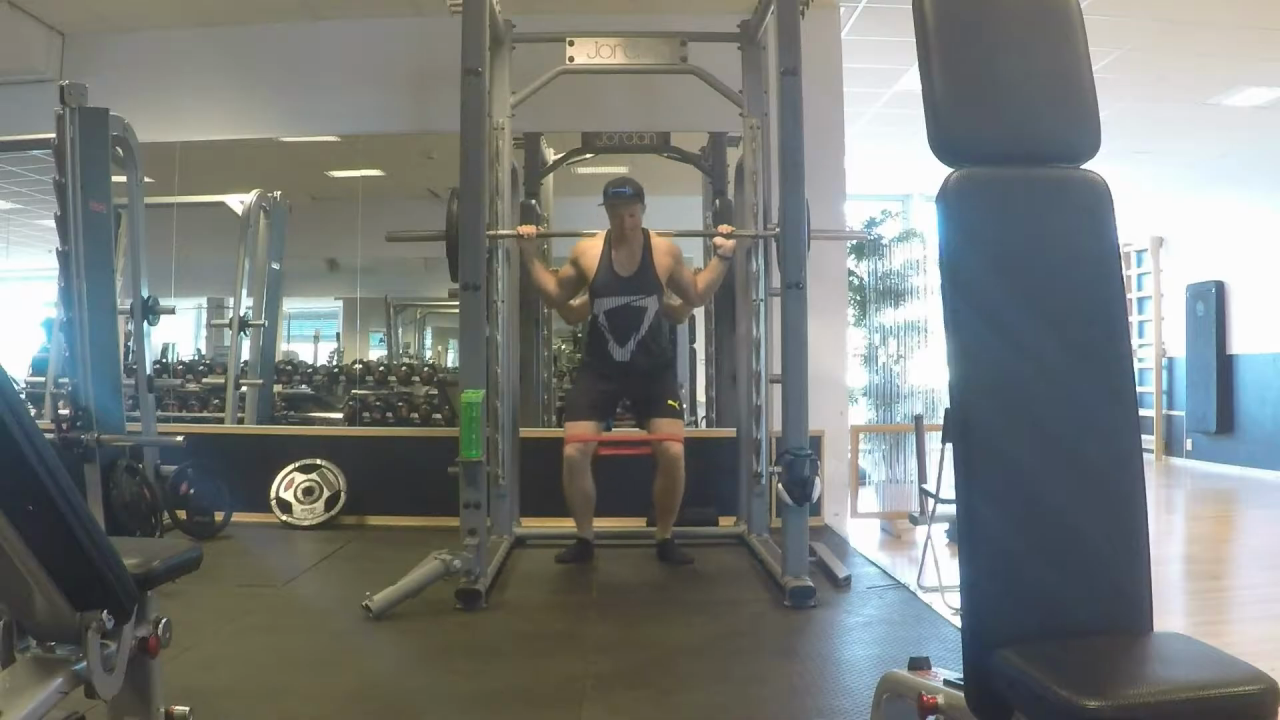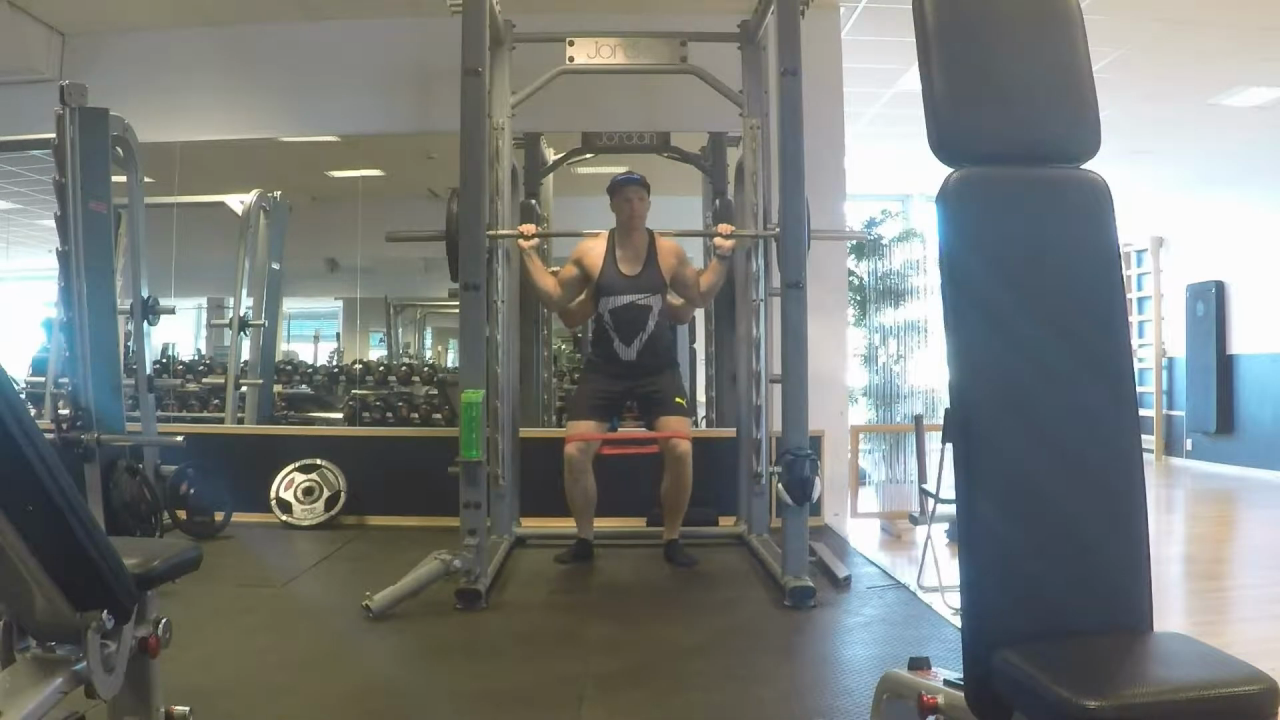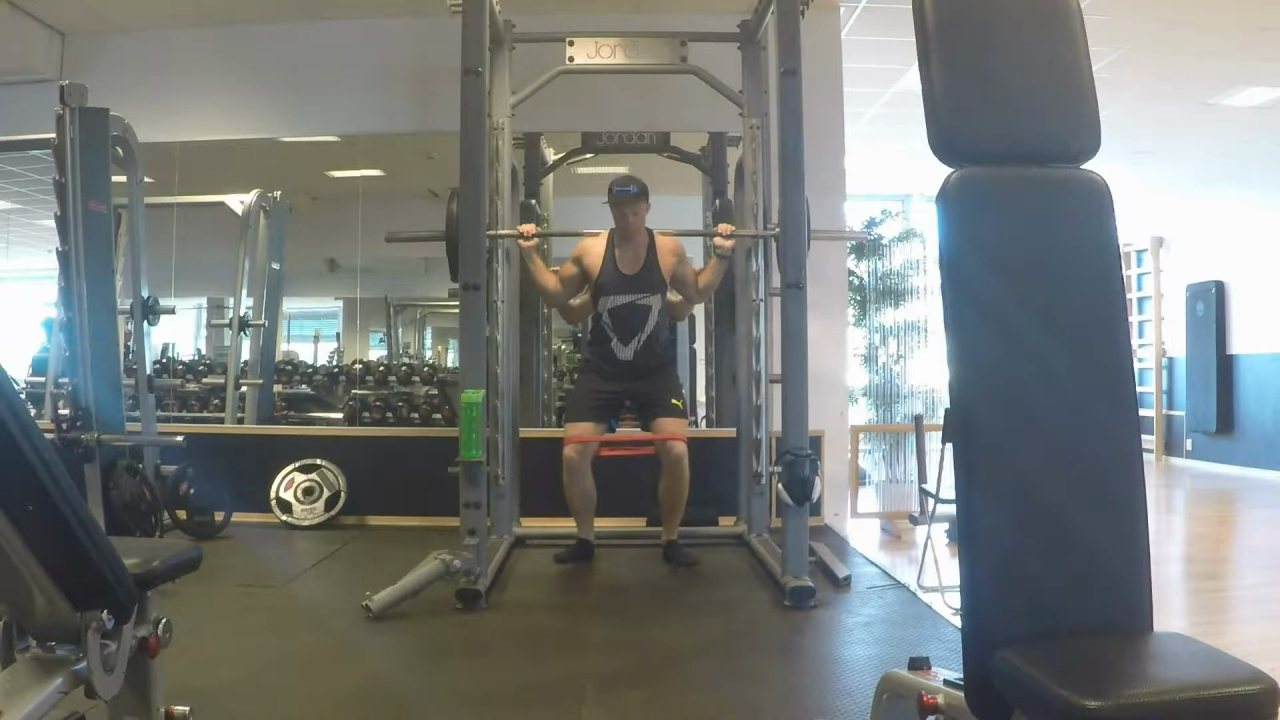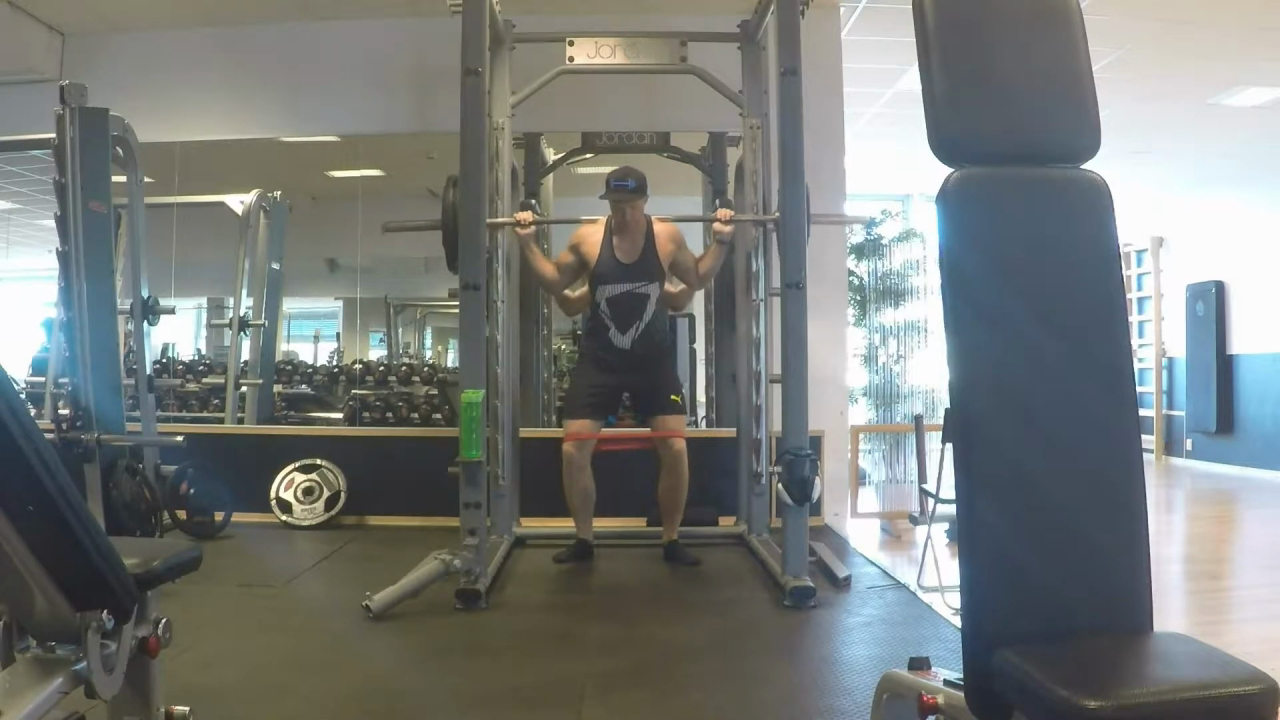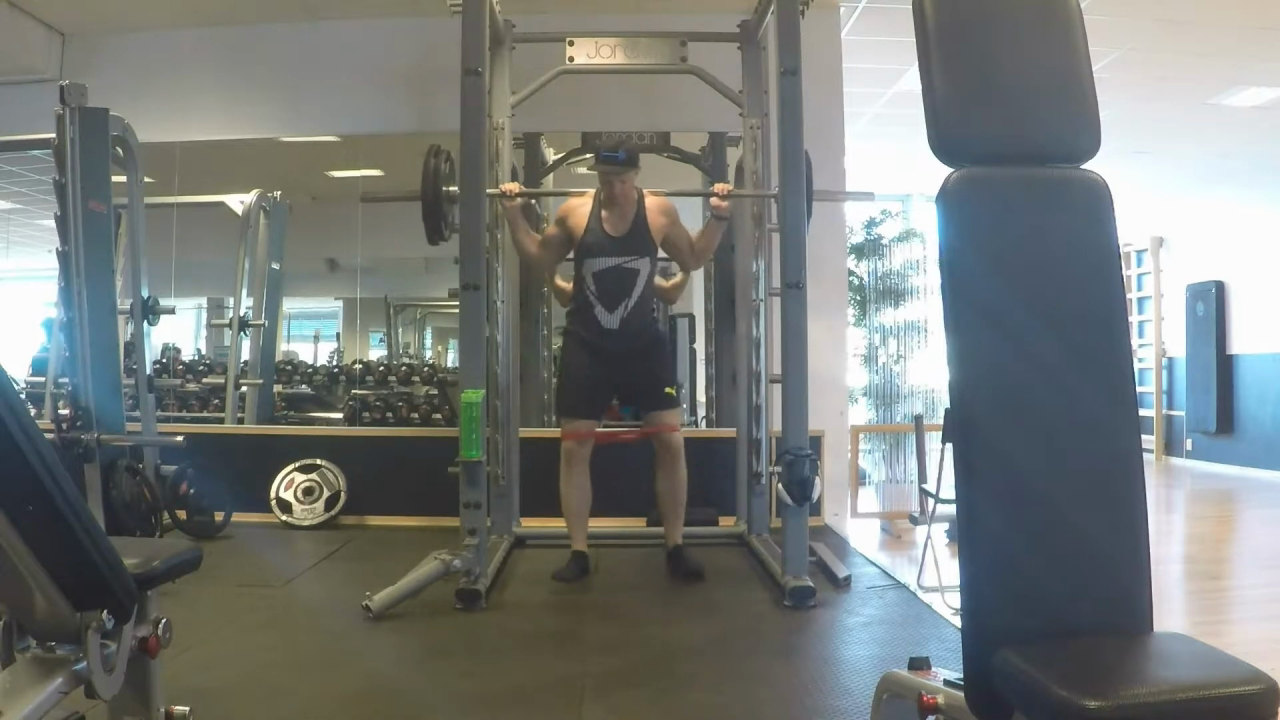
dt=1s
person 1, frame 1
left shoulder: (666, 251)
right shoulder: (586, 251)
left elbow: (697, 296)
right elbow: (556, 297)
left wrist: (723, 255)
right wrist: (530, 253)
left hip: (653, 370)
right hip: (599, 370)
left knee: (672, 453)
right knee: (574, 454)
left ankle: (665, 539)
right ankle: (584, 539)
person 1, frame 2
left shoulder: (670, 252)
right shoulder: (589, 252)
left elbow: (699, 297)
right elbow: (556, 299)
left wrist: (722, 256)
right wrist: (530, 254)
left hip: (658, 370)
right hip: (604, 370)
left knee: (680, 451)
right knee: (575, 454)
left ankle: (672, 540)
right ankle: (584, 539)
person 1, frame 3
left shoulder: (670, 250)
right shoulder: (589, 250)
left elbow: (697, 293)
right elbow: (557, 296)
left wrist: (721, 255)
right wrist: (531, 254)
left hip: (656, 370)
right hip: (601, 370)
left knee: (676, 452)
right knee: (573, 455)
left ankle: (670, 540)
right ankle: (584, 539)
person 1, frame 4
left shoulder: (668, 237)
right shoulder: (587, 238)
left elbow: (697, 280)
right elbow: (555, 283)
left wrist: (721, 241)
right wrist: (528, 242)
left hip: (653, 359)
right hip: (598, 359)
left knee: (675, 449)
right knee: (574, 451)
left ankle: (671, 540)
right ankle: (584, 539)
person 1, frame 5
left shoulder: (659, 212)
right shoulder: (573, 212)
left elbow: (693, 259)
right elbow: (541, 260)
left wrist: (718, 216)
right wrist: (514, 214)
left hip: (645, 344)
right hip: (585, 346)
left knee: (671, 442)
right knee: (574, 448)
left ankle: (676, 546)
right ankle: (579, 552)
